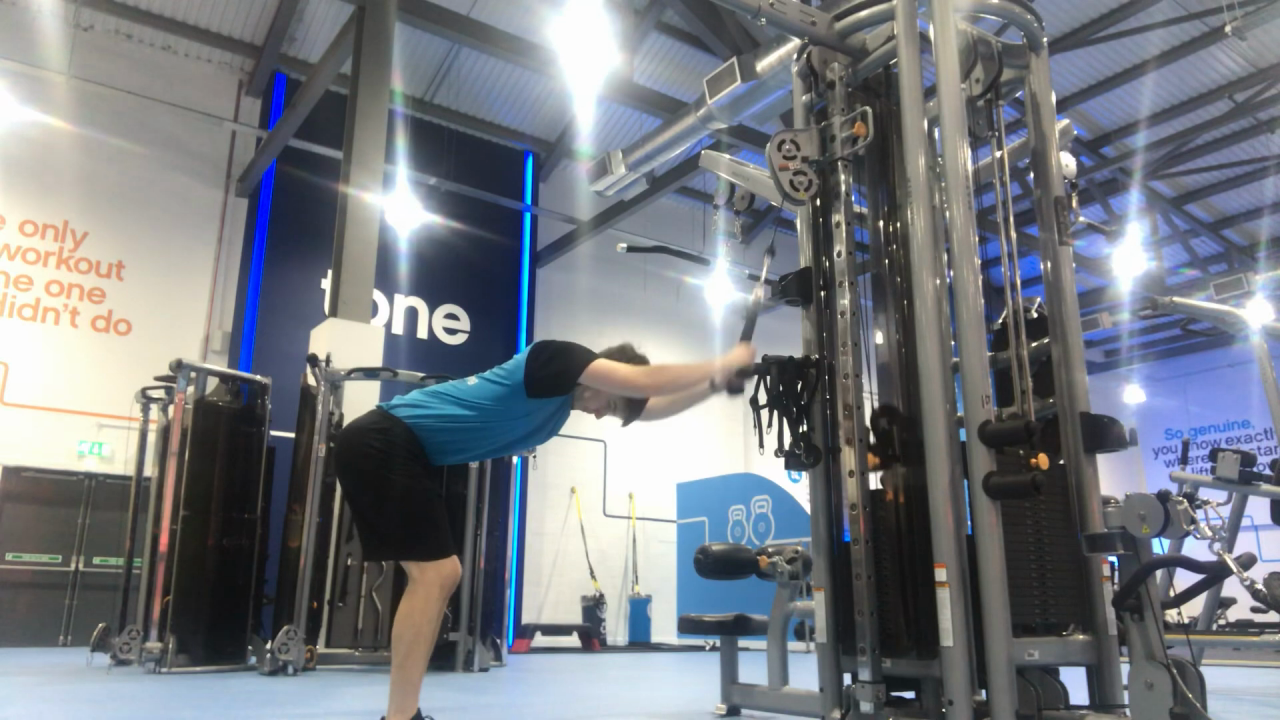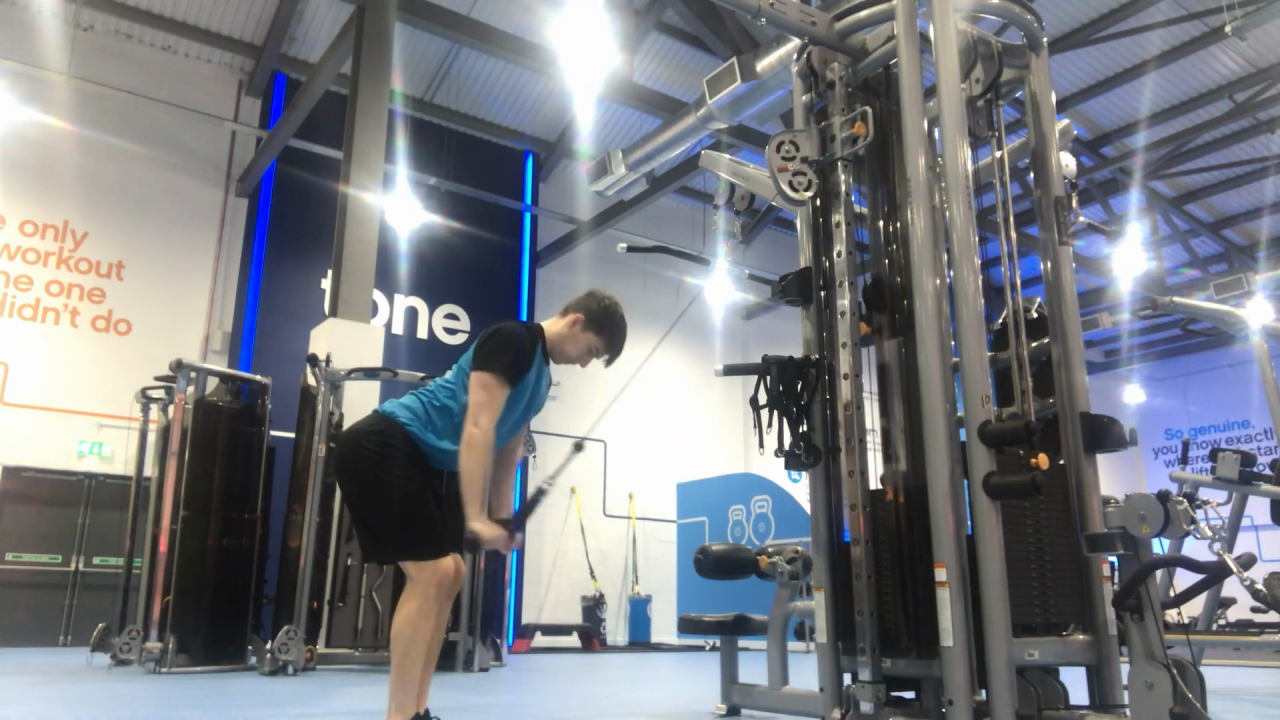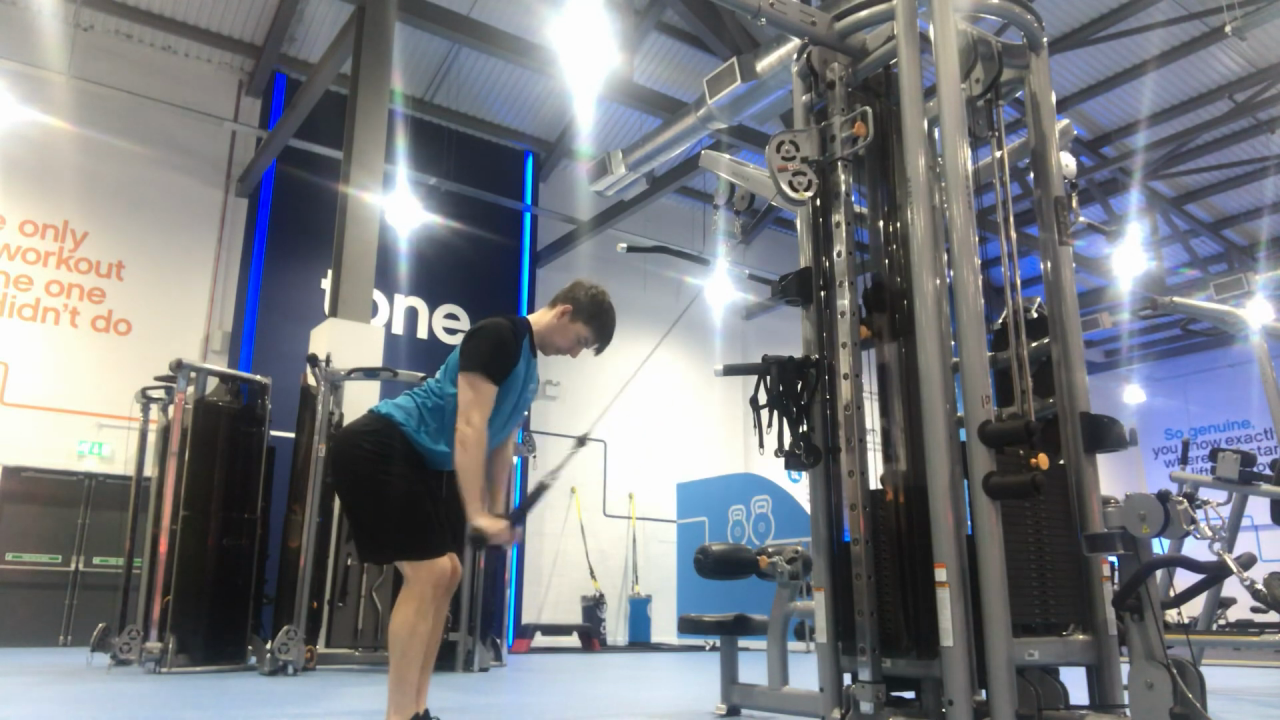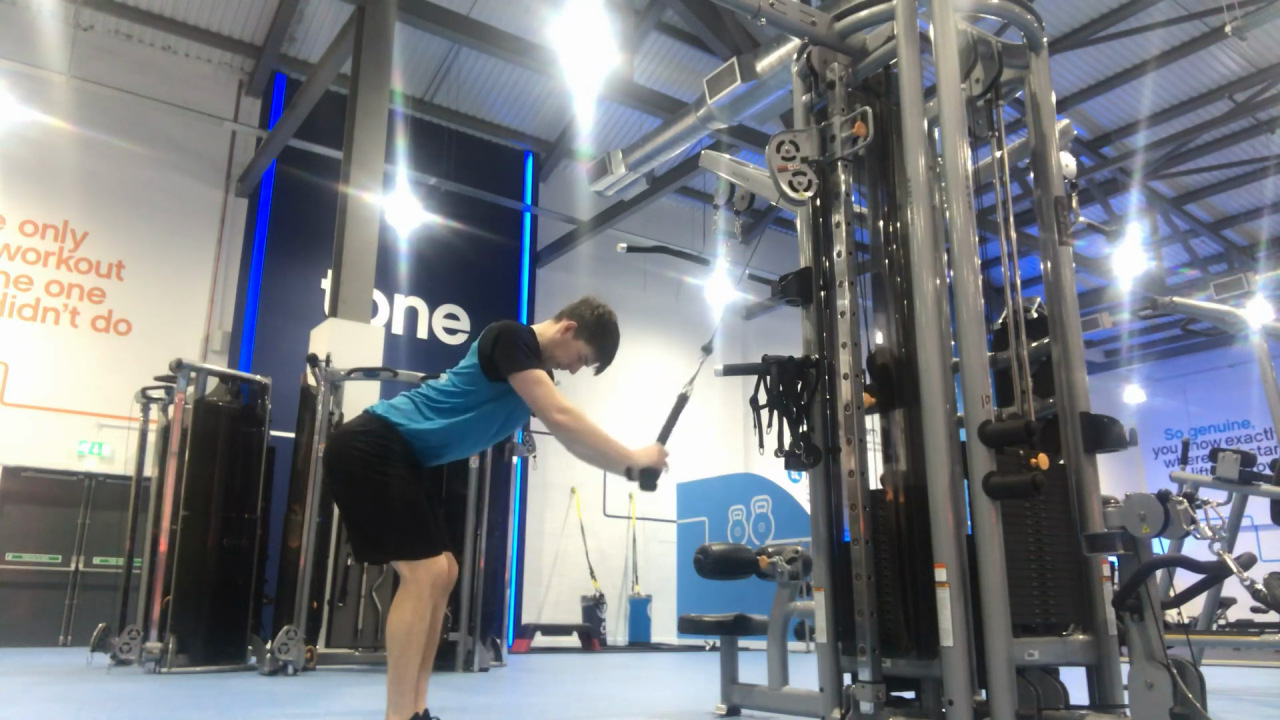
dt=0.7s
person 1, frame 1
left shoulder: (570, 388)
right shoulder: (558, 358)
left elbow: (649, 407)
right elbow: (645, 382)
left wrist: (716, 380)
right wrist: (720, 364)
left hip: (406, 451)
right hip: (382, 444)
left knee: (443, 575)
right knee: (432, 575)
person 1, frame 2
left shoulder: (541, 375)
right shoulder: (512, 340)
left elbow: (508, 447)
right elbow: (477, 429)
left wrist: (500, 516)
right wrist: (476, 517)
left hip: (416, 459)
right hip: (381, 448)
left knee: (448, 574)
right knee: (432, 573)
person 1, frame 3
left shoulder: (529, 368)
right shoulder: (498, 335)
left elbow: (500, 443)
right elbow: (469, 427)
left wrist: (498, 513)
right wrist: (478, 513)
left hip: (413, 461)
right hip: (377, 448)
left knee: (446, 572)
right knee: (427, 573)
person 1, frame 4
left shoulder: (535, 373)
right shoulder: (510, 338)
left elbow: (572, 437)
right elbow: (561, 418)
left wrist: (627, 465)
right wrist: (631, 460)
left hip: (403, 458)
right hip: (371, 448)
left knee: (441, 573)
right knee: (425, 573)
